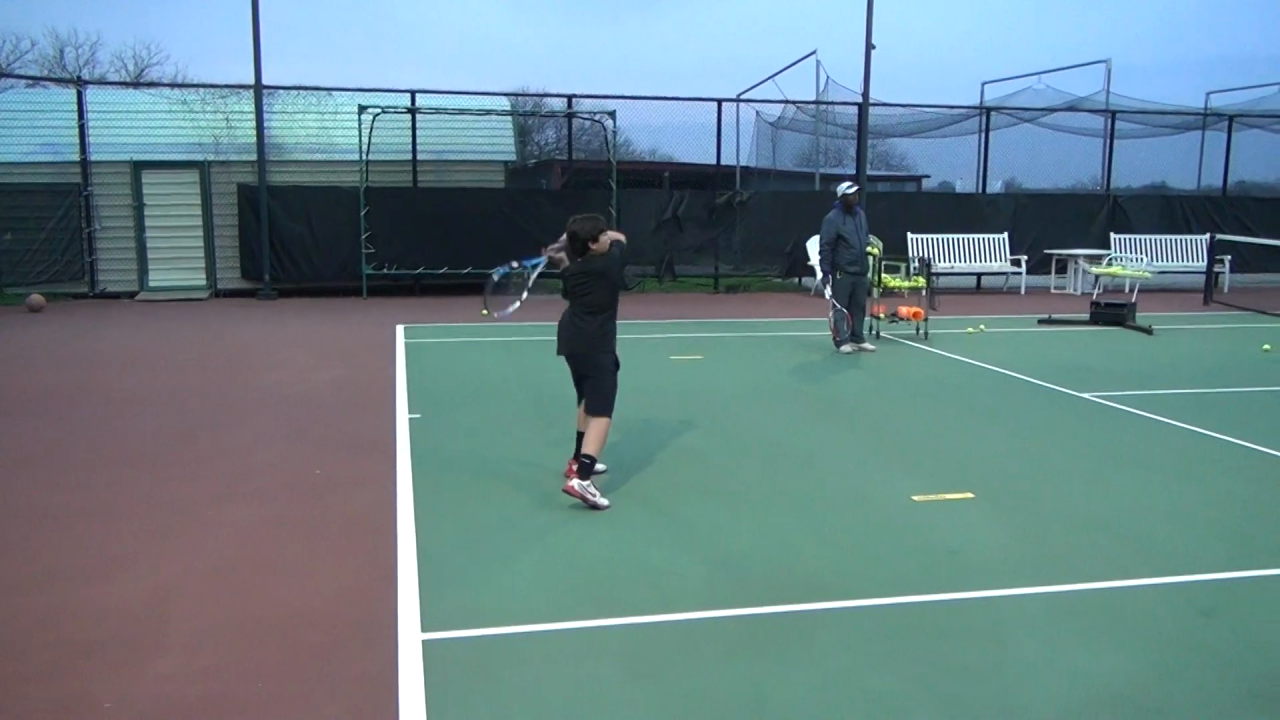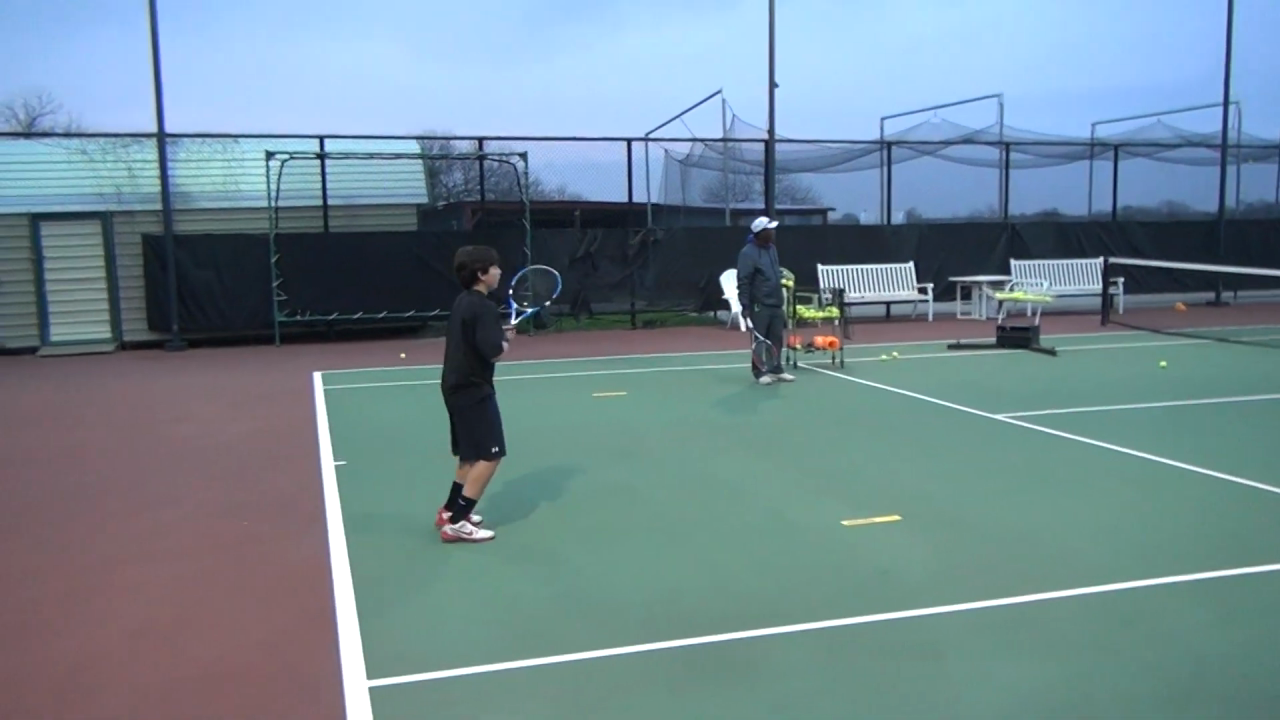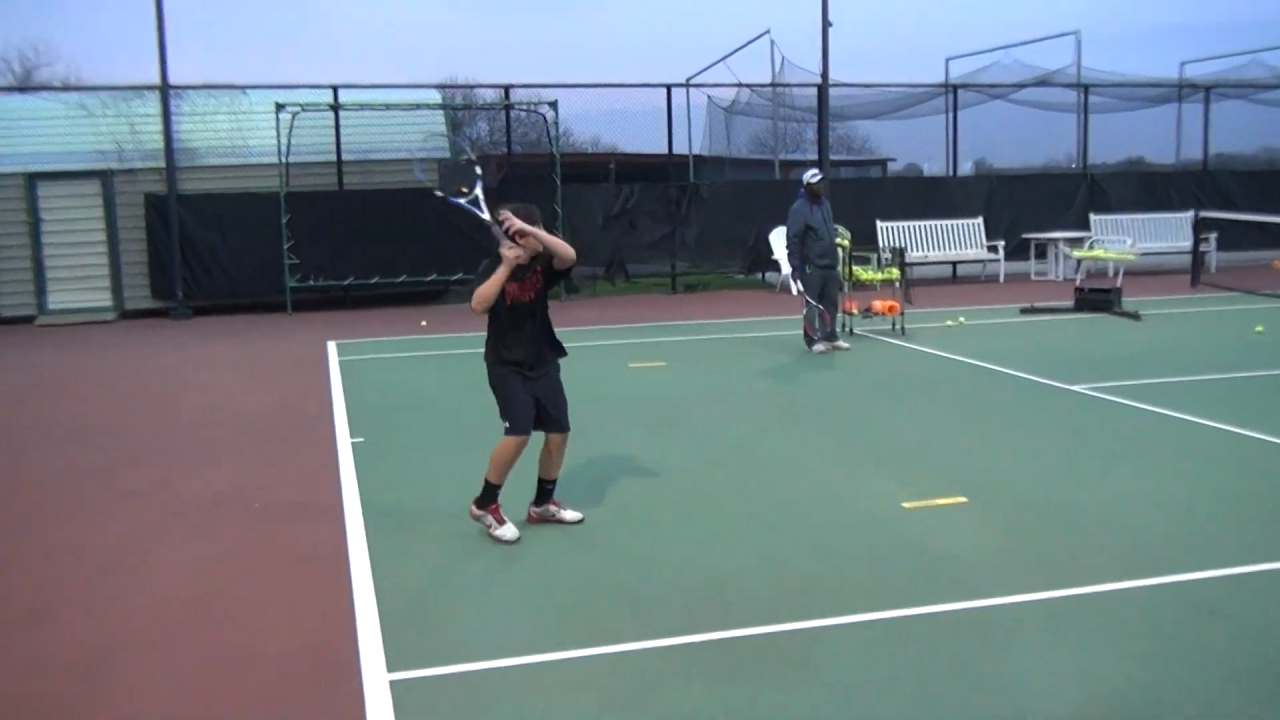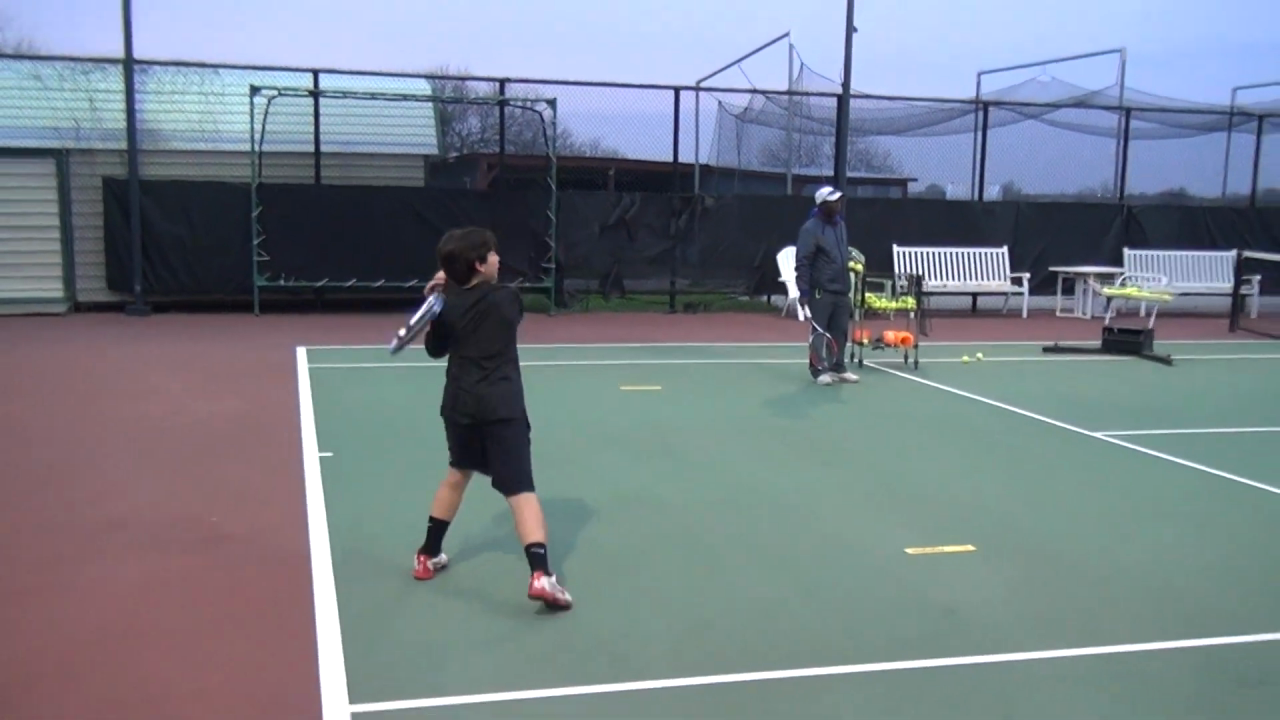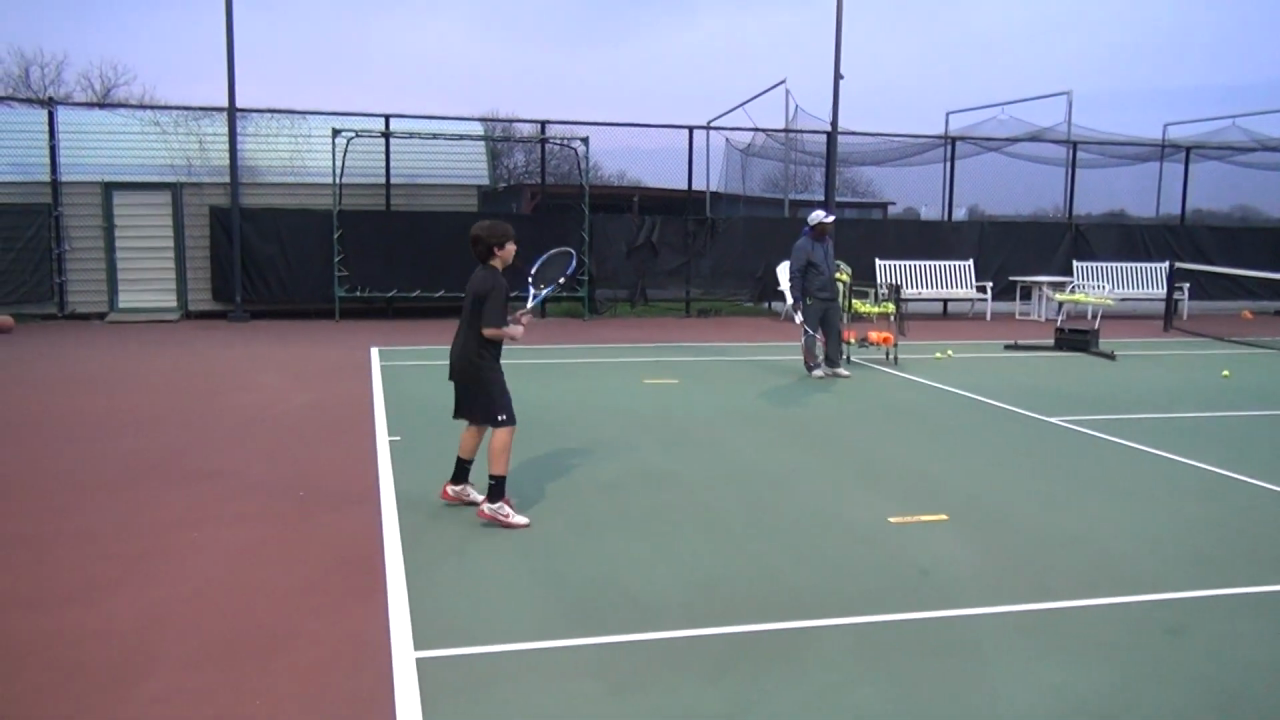
dt=1s
person 1, frame 1
left shoulder: (569, 270)
right shoulder: (612, 261)
right elbow: (621, 239)
left wrist: (565, 253)
right wrist: (568, 243)
left hip: (570, 339)
right hip: (596, 345)
left knee: (590, 400)
right knee: (601, 412)
left ankle: (578, 461)
right ankle: (581, 478)
person 1, frame 2
left shoulder: (463, 302)
right shoulder: (484, 306)
right elbow: (491, 352)
left wrist: (498, 336)
right wrist: (503, 344)
left hip: (455, 384)
right hip: (473, 387)
left knee: (471, 451)
right knee: (490, 456)
left ankle: (451, 510)
right ankle: (454, 520)
person 1, frame 3
left shoulder: (543, 261)
right shoulder: (497, 265)
left elbow: (569, 255)
right elbow: (479, 306)
left wrist: (530, 229)
right wrist: (506, 266)
left hip: (544, 361)
right hip: (507, 364)
left knee: (559, 431)
right knee: (518, 433)
left ankle: (542, 503)
right ankle: (485, 503)
person 1, frame 4
left shoulder: (447, 307)
right shoulder: (507, 297)
left elbow: (435, 350)
right wrist: (449, 283)
left hip: (460, 404)
right hip: (501, 406)
left knee: (459, 470)
right knee: (521, 490)
left ankle: (429, 555)
right ankle: (541, 576)
person 1, frame 5
left shoulder: (481, 276)
right shoulder: (496, 284)
right elbow: (489, 330)
left wrist: (511, 321)
right wrist: (513, 332)
left hip: (465, 360)
right hip: (479, 363)
left knee: (478, 421)
right knee: (503, 425)
left ankle: (457, 485)
right ankle: (496, 501)
person 2, frame 1
left shoulder: (861, 214)
right shoulder: (833, 219)
right elbow: (825, 248)
left wrist: (870, 248)
right wrist: (826, 272)
left hip: (861, 271)
right hip: (842, 273)
left knee: (859, 307)
right knee: (841, 308)
left ankle: (857, 339)
right ankle: (841, 341)
person 2, frame 2
left shoulder: (772, 249)
right shoulder: (748, 252)
right elbow: (743, 281)
left wrist: (783, 280)
right wrist: (745, 305)
left hip: (776, 303)
right hip: (759, 305)
left knee: (776, 339)
left ankle: (776, 369)
right ankle: (760, 372)
person 2, frame 3
left shoulder: (825, 204)
right shoulder: (799, 209)
right elbow: (793, 240)
left wrist: (838, 237)
right wrist: (795, 267)
left hip: (831, 264)
right hip: (811, 267)
left knee: (831, 303)
left ankle: (830, 337)
right ankle: (812, 340)
person 2, frame 4
left shoulder: (840, 224)
right shoulder: (811, 228)
right elbow: (803, 262)
right wrist: (804, 291)
left hip: (842, 290)
right hip: (821, 291)
left knee: (840, 331)
left ankle: (838, 368)
right ankle: (818, 370)
person 2, frame 5
left shoulder: (828, 242)
right shoulder: (802, 245)
right elbow: (796, 274)
left wrist: (836, 274)
right wrist: (796, 298)
left hip: (831, 296)
right hip: (812, 298)
left knee: (834, 332)
right knee: (810, 334)
left ankle: (833, 365)
right ankle: (813, 366)
